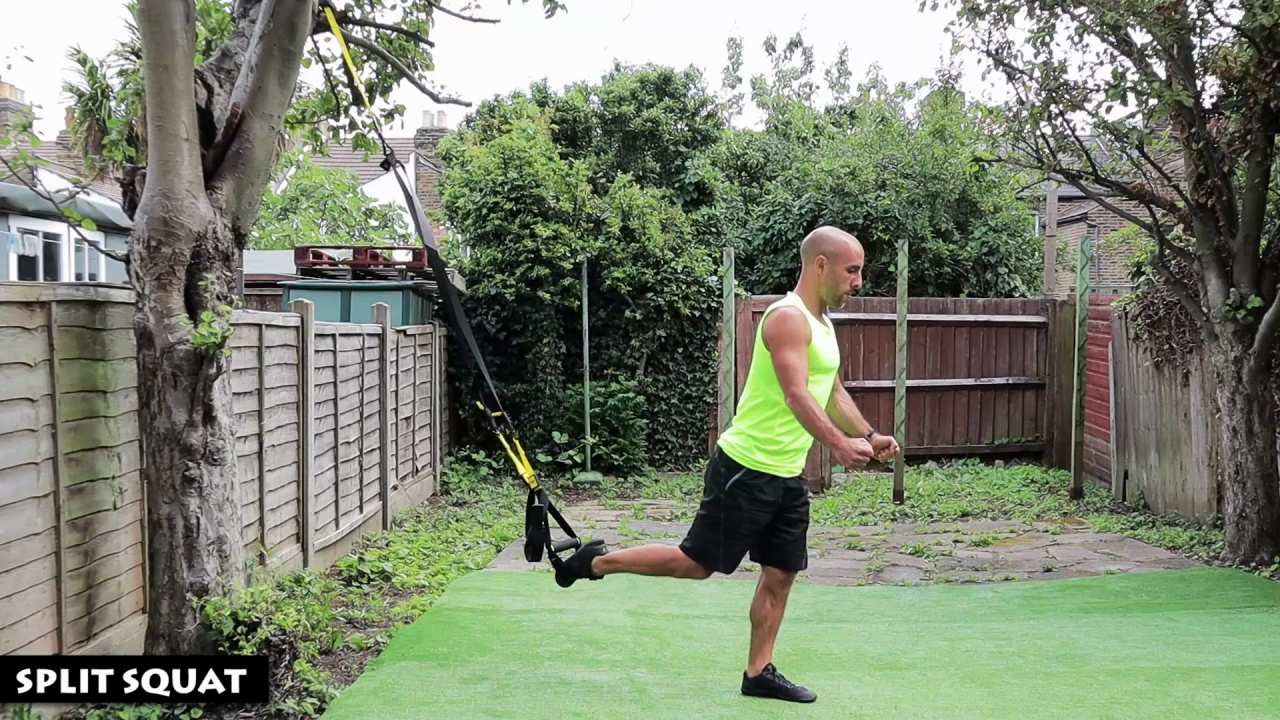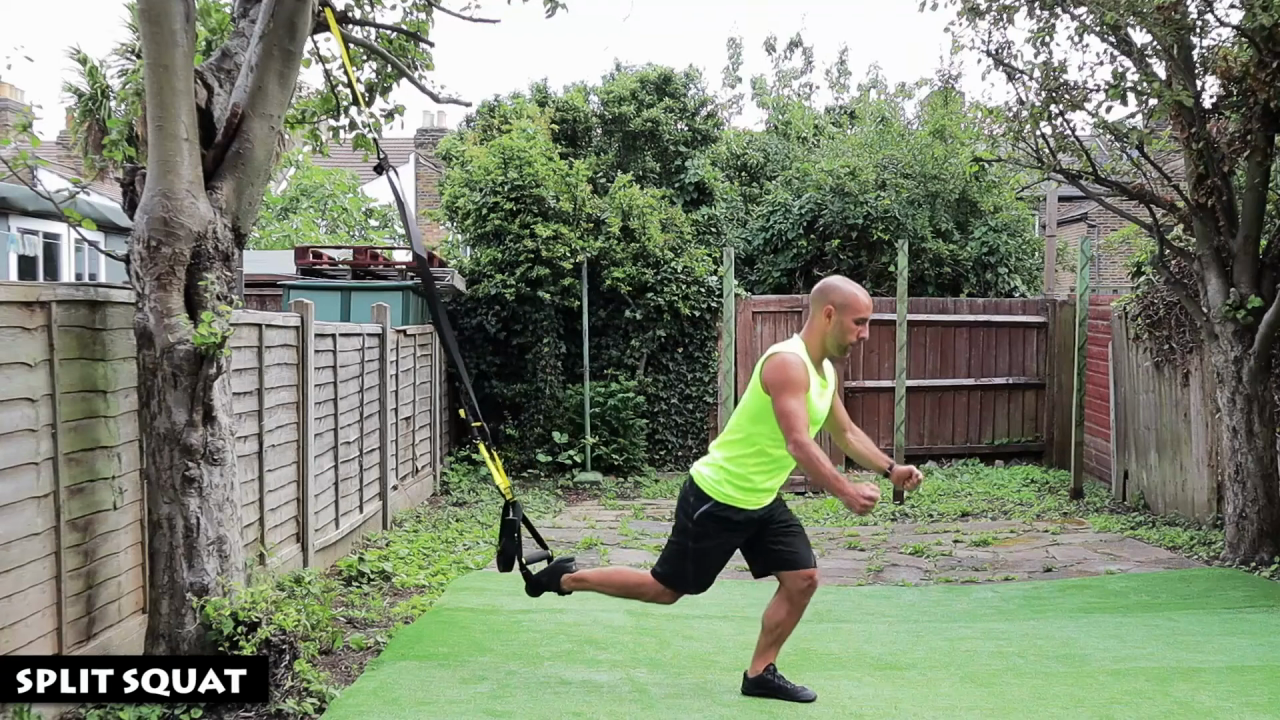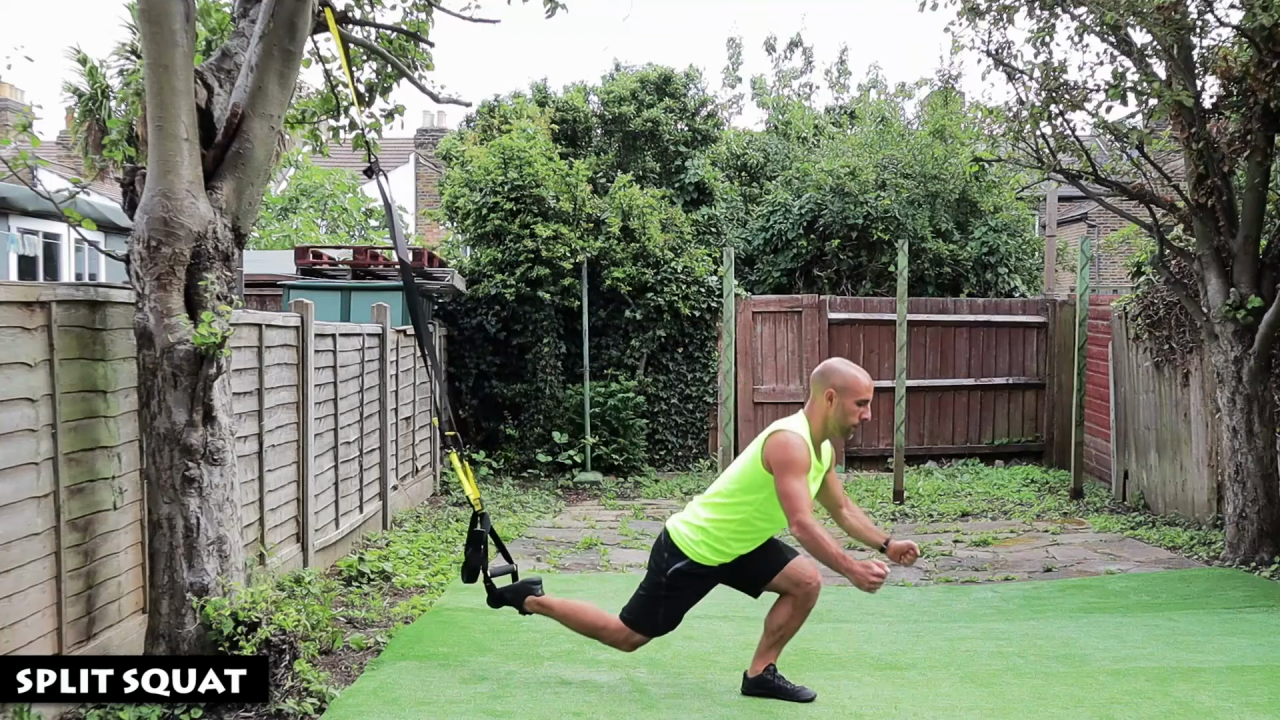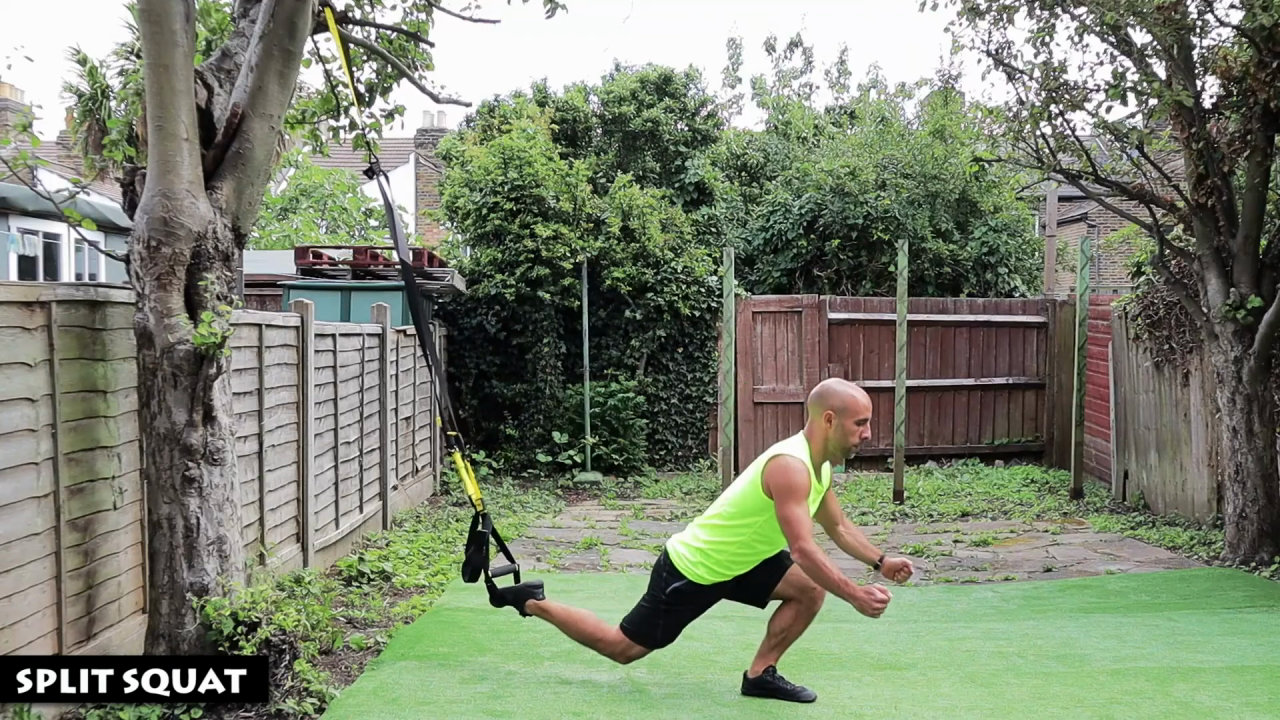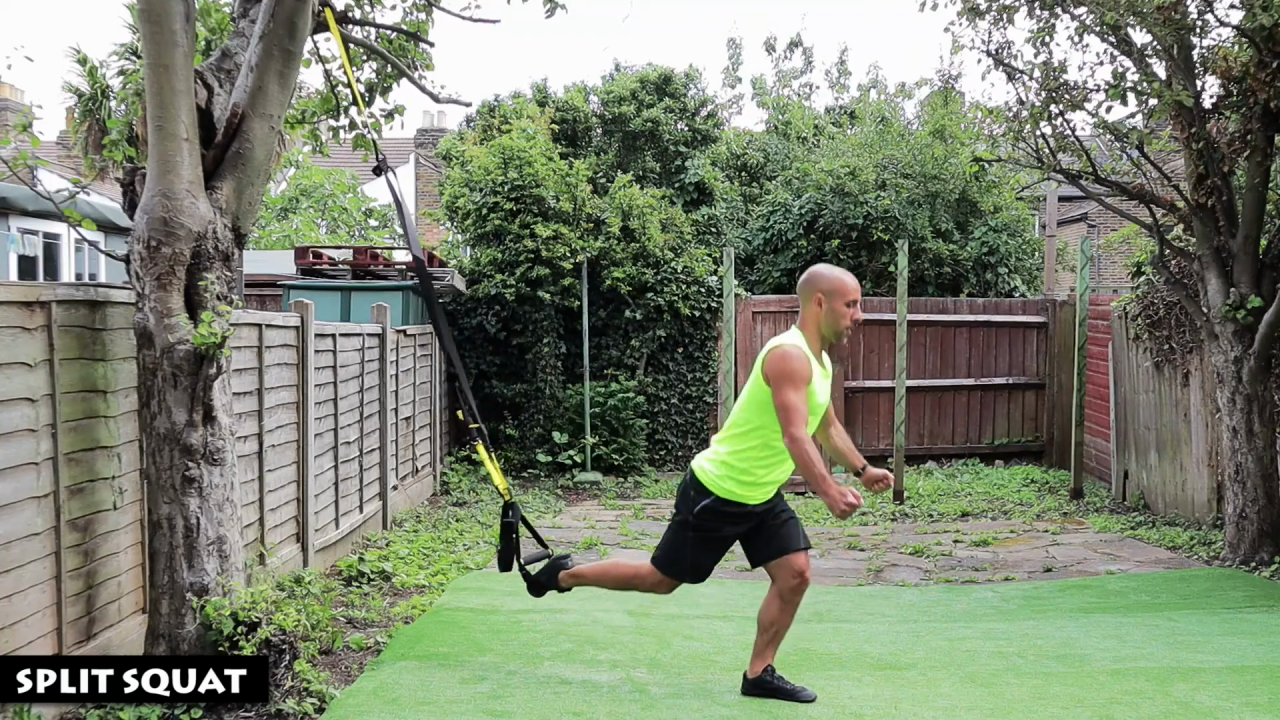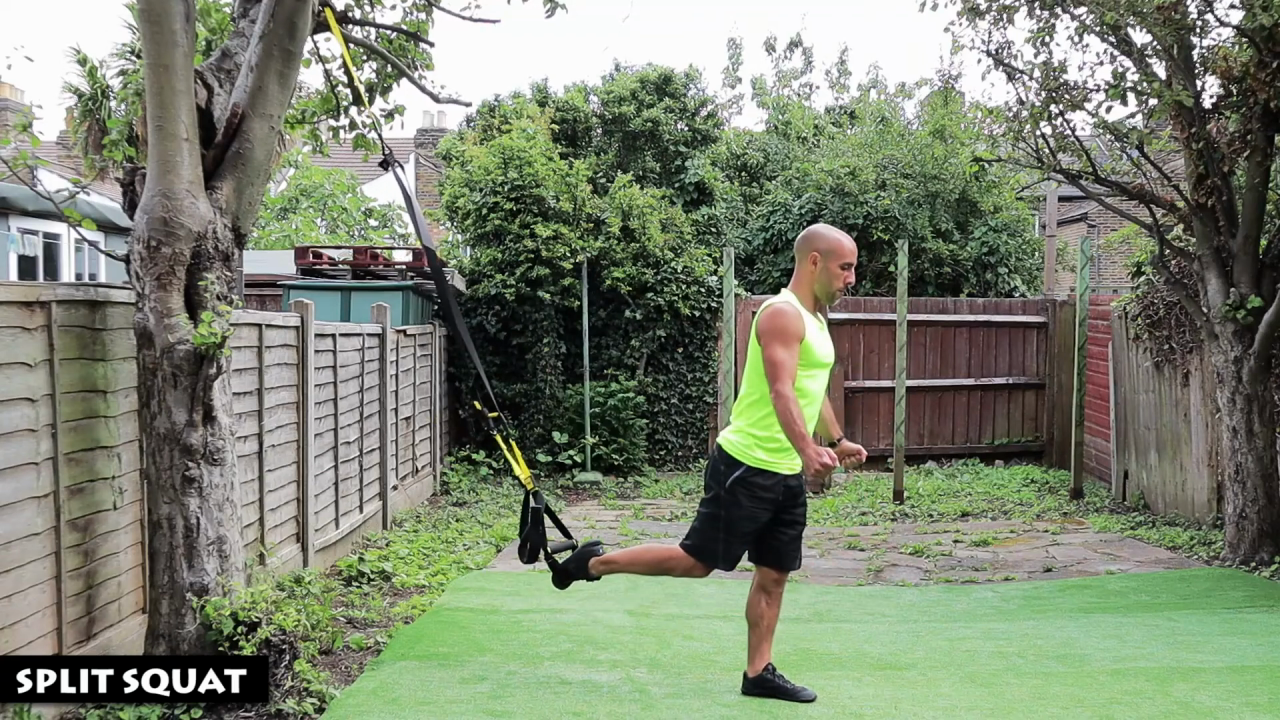
dt=0.5s
person 1, frame 1
left shoulder: (821, 323)
right shoulder: (788, 317)
left elbow: (834, 394)
right elbow: (796, 396)
left wrist: (868, 435)
right wrist: (839, 445)
left hip: (786, 474)
right hip: (747, 469)
left knee: (780, 576)
right knee: (695, 563)
left ankle: (759, 674)
right ankle: (596, 561)
person 1, frame 2
left shoulder: (825, 371)
right shoulder: (788, 364)
left elbow: (847, 433)
right elbow: (799, 444)
left wrist: (891, 470)
right wrist: (848, 492)
left hip: (759, 500)
right hip: (717, 498)
left knee: (804, 578)
right knee: (662, 589)
left ankle: (760, 674)
right ankle: (566, 577)
person 1, frame 3
left shoulder: (821, 447)
right shoulder: (789, 441)
left elbow: (842, 508)
right elbow: (801, 525)
left wrist: (886, 544)
right wrist: (852, 571)
left hip: (733, 546)
right hip: (690, 551)
left knee: (805, 582)
right knee: (626, 636)
left ankle: (759, 673)
right ankle: (532, 599)
person 1, frame 4
left shoulder: (819, 464)
right shoulder: (791, 466)
left elbow: (838, 526)
right elbow: (802, 549)
left wrist: (880, 562)
right wrist: (854, 595)
left hip: (735, 560)
right hip: (692, 570)
left knee: (811, 590)
right knee: (625, 647)
left ankle: (760, 675)
right ankle: (533, 602)
person 1, frame 5
left shoulder: (820, 359)
right shoulder: (789, 355)
left elbow: (829, 427)
right elbow: (795, 437)
left wrist: (863, 470)
right wrist: (831, 493)
left hip: (760, 494)
right hip: (716, 491)
left knee: (795, 573)
right knee: (659, 579)
left ankle: (759, 674)
right ankle: (564, 574)
person 1, frame 6
left shoulder: (813, 320)
right shoulder: (782, 314)
right elbow: (781, 393)
left wrist: (838, 441)
right wrist: (809, 451)
left hip: (785, 474)
right hip: (747, 467)
left knee: (774, 575)
right knee: (694, 561)
left ankle: (759, 673)
right ankle: (594, 562)
